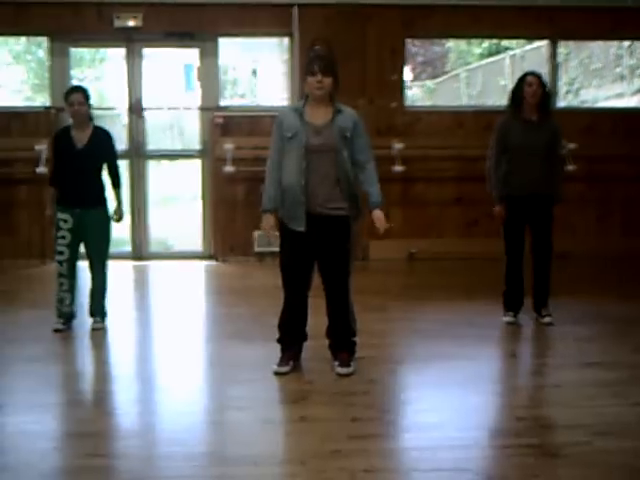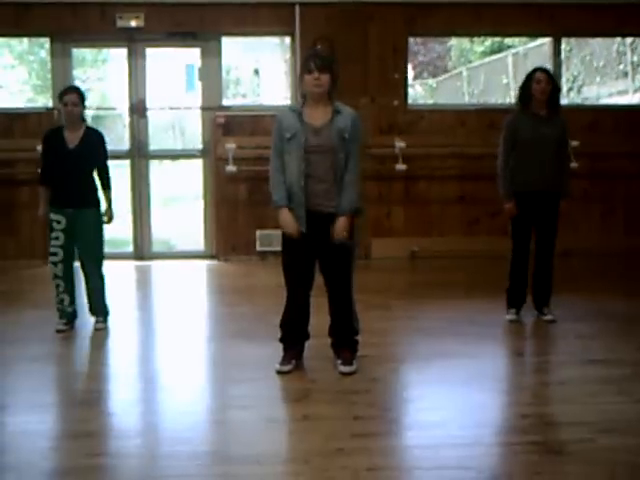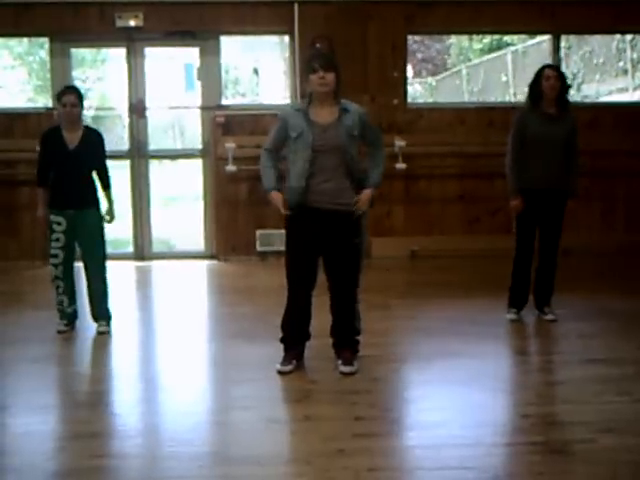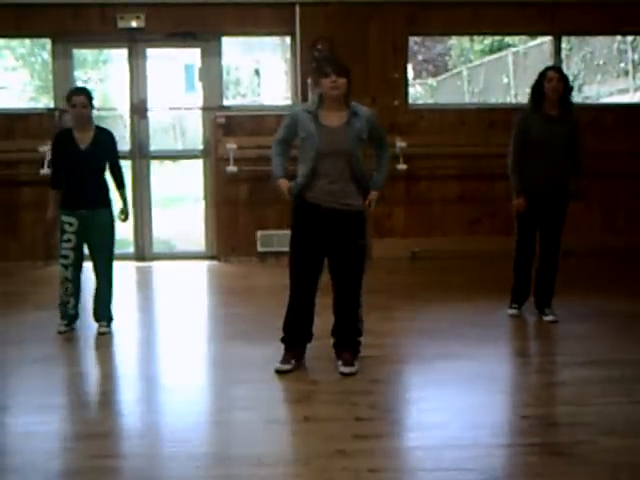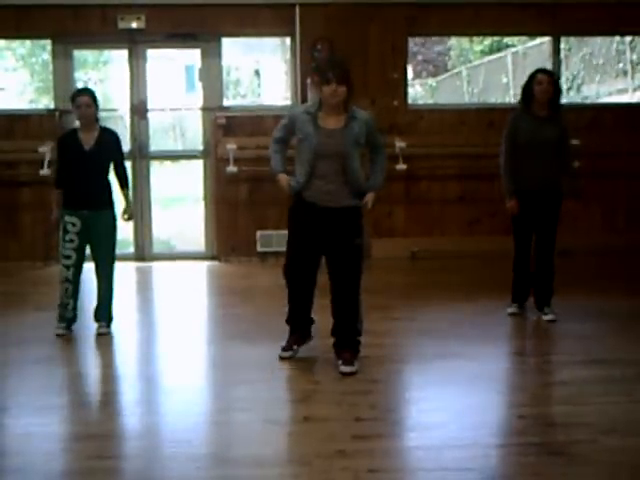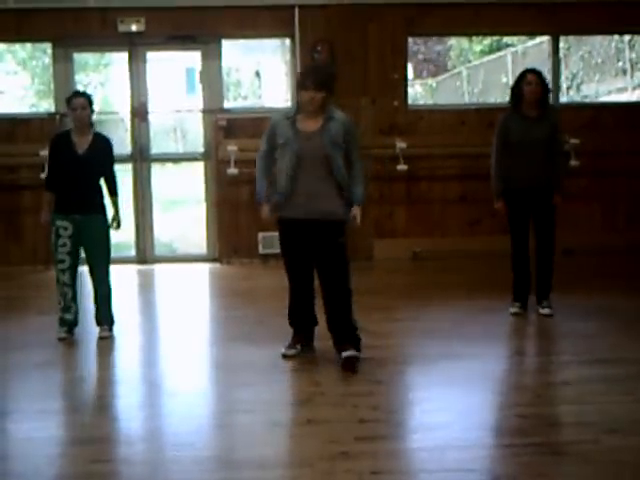
dt=0.3s
person 1, frame 1
left shoulder: (350, 119)
right shoulder: (287, 119)
left elbow: (365, 164)
right elbow: (275, 165)
left wrist: (375, 205)
right wrist: (268, 209)
left hip: (336, 215)
right hip: (295, 215)
left knee: (338, 286)
right knee: (294, 286)
left ankle: (343, 349)
right ankle: (290, 348)
person 1, frame 2
left shoulder: (348, 119)
right shoulder: (286, 119)
left elbow: (352, 169)
right elbow: (277, 166)
left wrist: (345, 213)
right wrist: (282, 208)
left hip: (334, 214)
right hip: (299, 214)
left knee: (339, 285)
right knee: (296, 285)
left ankle: (345, 348)
right ankle: (292, 348)
person 1, frame 3
left shoulder: (355, 115)
right shoulder: (291, 117)
left elbow: (377, 148)
right elbow: (269, 152)
left wrist: (371, 184)
right wrist: (271, 187)
left hip: (345, 211)
right hip: (303, 210)
left knee: (344, 283)
right knee: (299, 282)
left ankle: (346, 347)
right ankle: (293, 347)
person 1, frame 4
left shoulder: (364, 118)
right shoulder: (301, 116)
left elbow: (382, 149)
right elbow: (280, 143)
left wrist: (376, 186)
right wrist: (280, 175)
left hip: (349, 211)
right hip: (310, 208)
left knee: (348, 283)
right knee: (301, 280)
left ankle: (347, 348)
right ankle: (293, 348)
person 1, frame 5
left shoulder: (363, 122)
right shoulder: (300, 117)
left elbow: (379, 153)
right elbow: (277, 140)
left wrist: (373, 187)
right wrist: (279, 171)
left hip: (345, 209)
right hip: (305, 205)
left knee: (346, 281)
right knee: (297, 273)
left ankle: (347, 347)
right ankle: (297, 332)
person 1, frame 6
left shoulder: (341, 123)
right shoulder: (280, 124)
left elbow: (354, 163)
right elbow: (264, 161)
left wrist: (356, 200)
right wrist: (264, 198)
left hip: (330, 215)
right hip: (291, 215)
left knee: (335, 279)
right knee: (298, 279)
left ankle: (347, 342)
right ankle: (302, 335)
person 2, frame 1
left shoulder: (550, 125)
right shoulder: (507, 123)
left elbow: (556, 163)
right elbow: (494, 162)
left wrist: (555, 197)
right wrist: (498, 199)
left hip: (541, 198)
right hip: (513, 197)
left knee: (543, 252)
right knee: (514, 253)
left ankle: (541, 306)
right ankle: (511, 307)
person 2, frame 2
left shoulder: (558, 121)
right shoulder: (516, 120)
left elbow: (564, 159)
right elbow: (504, 159)
left wrist: (563, 192)
right wrist: (507, 196)
left hip: (549, 195)
right hip: (522, 194)
left knee: (546, 250)
right knee: (520, 250)
left ankle: (543, 304)
right ankle: (514, 304)
person 2, frame 3
left shoulder: (568, 120)
right shoulder: (525, 116)
left elbow: (573, 158)
right elbow: (513, 156)
left wrist: (571, 190)
right wrist: (514, 193)
left hip: (556, 193)
right hip: (528, 191)
left knee: (549, 249)
right knee: (524, 248)
left ankle: (544, 302)
right ankle: (515, 303)
person 2, frame 4
left shoulder: (570, 121)
right shoulder: (528, 118)
left elbow: (575, 158)
right elbow: (515, 157)
left wrist: (572, 187)
right wrist: (518, 192)
left hip: (557, 194)
right hip: (530, 192)
left knee: (550, 249)
right knee: (524, 248)
left ankle: (544, 303)
right ankle: (517, 300)
person 2, frame 5
left shoulder: (559, 121)
right shoulder: (518, 119)
left elbow: (565, 158)
right elbow: (507, 158)
left wrist: (565, 189)
right wrist: (510, 193)
left hip: (550, 193)
right hip: (523, 192)
left knee: (546, 248)
right knee: (522, 247)
left ankle: (544, 302)
right ankle: (518, 299)
person 2, frame 6
left shoulder: (550, 119)
right shoulder: (508, 120)
left elbow: (558, 156)
right elbow: (498, 158)
left wrist: (557, 189)
right wrist: (498, 194)
left hip: (543, 190)
right hip: (515, 191)
left knee: (546, 244)
right knee: (519, 245)
left ankle: (543, 297)
right ankle: (519, 298)
person 3, frame 1
left shoulder: (103, 136)
right shoulder: (60, 137)
left elbow: (113, 171)
right elbow: (55, 173)
left wrist: (119, 203)
right wrist: (51, 204)
left hip: (95, 207)
right hip: (66, 207)
left knee: (97, 262)
right knee: (64, 262)
left ankle: (98, 314)
right ankle: (64, 315)
person 3, frame 2
left shoulder: (95, 137)
right shoulder: (51, 137)
left elbow: (103, 172)
right elbow: (46, 173)
left wrist: (109, 205)
right wrist: (43, 204)
left hip: (88, 207)
right hip: (59, 208)
left knee: (91, 262)
right knee: (60, 263)
left ankle: (100, 313)
right ankle: (66, 315)
person 3, frame 3
left shoulder: (93, 136)
right shoulder: (49, 137)
left elbow: (102, 171)
right elbow: (43, 174)
left wrist: (110, 204)
right wrist: (41, 205)
left hip: (88, 207)
right hip: (59, 208)
left knee: (95, 262)
right knee: (60, 264)
left ankle: (102, 317)
right ankle: (67, 315)
person 3, frame 4
left shoulder: (105, 137)
right shoulder: (61, 138)
left elbow: (115, 170)
right elbow: (56, 175)
left wrist: (124, 203)
right wrist: (53, 206)
left hip: (100, 208)
right hip: (70, 209)
left knee: (103, 264)
right knee: (68, 264)
left ankle: (103, 317)
right ankle: (67, 316)
person 3, frame 5
left shoulder: (110, 137)
right shoulder: (66, 140)
left elbow: (120, 171)
right elbow: (61, 175)
left wrist: (128, 202)
right wrist: (57, 207)
left hip: (102, 209)
right hip: (73, 210)
left knee: (104, 265)
right knee: (69, 265)
left ankle: (103, 318)
right ankle: (65, 318)
person 3, frame 6
left shoulder: (103, 142)
right shoulder: (59, 142)
left elbow: (109, 177)
right elbow: (51, 178)
left wrist: (116, 210)
right wrist: (46, 209)
left hip: (94, 213)
right hip: (64, 214)
left knee: (100, 268)
right knee: (64, 269)
left ankle: (105, 322)
right ankle: (67, 323)
